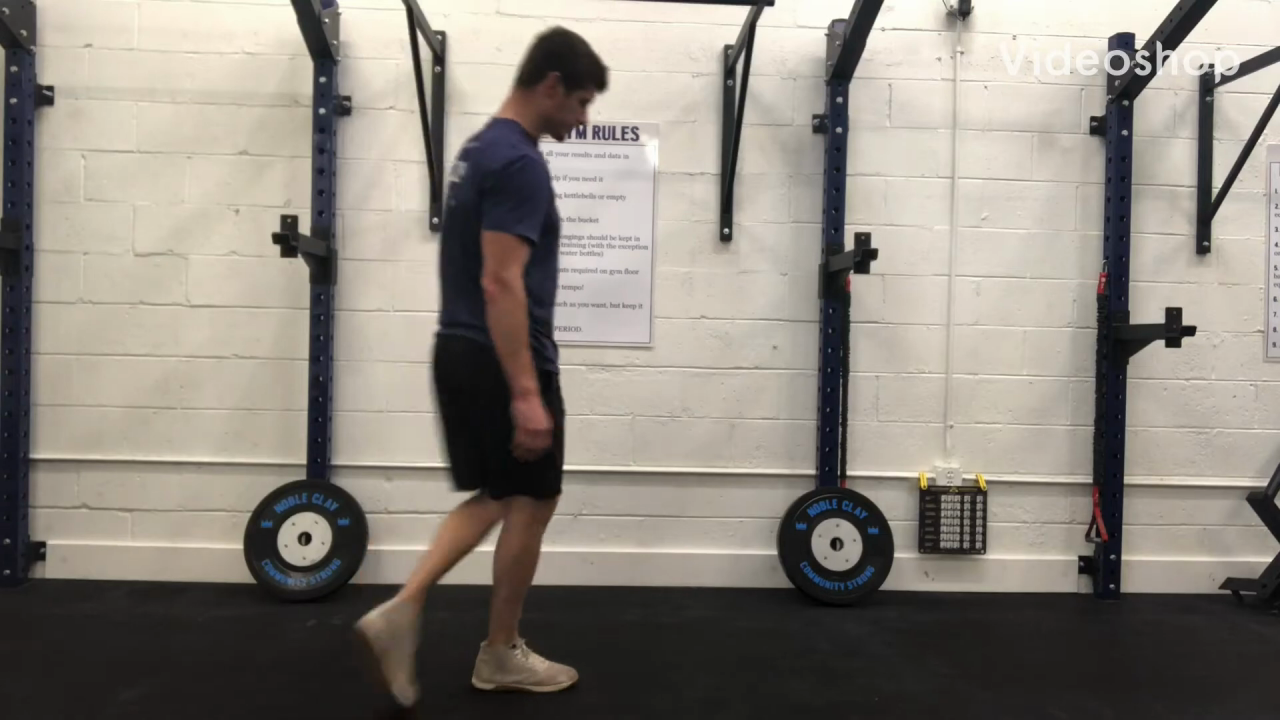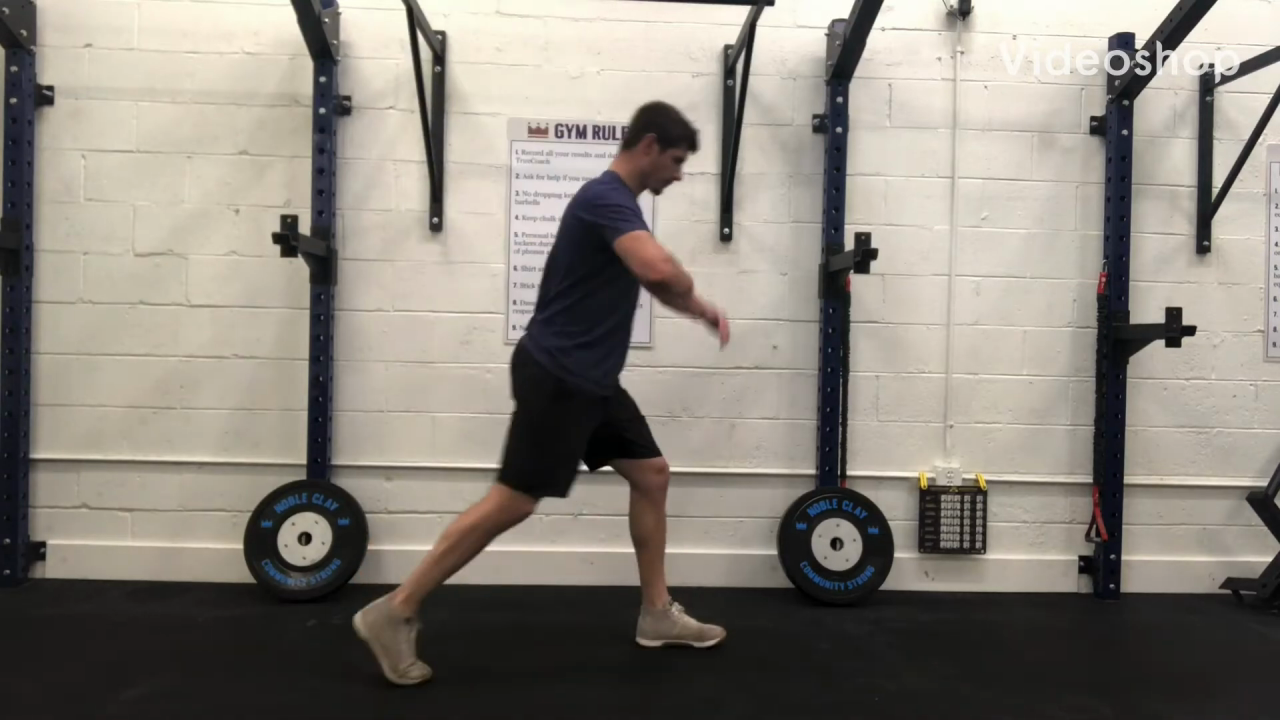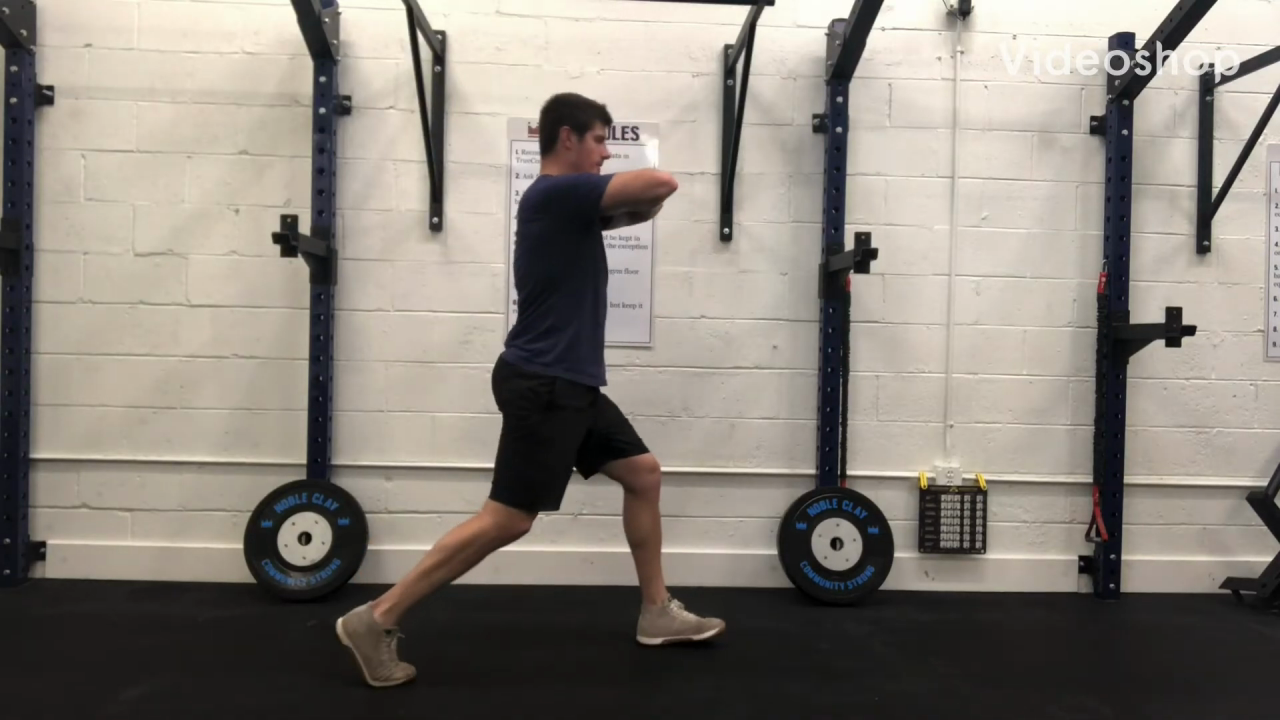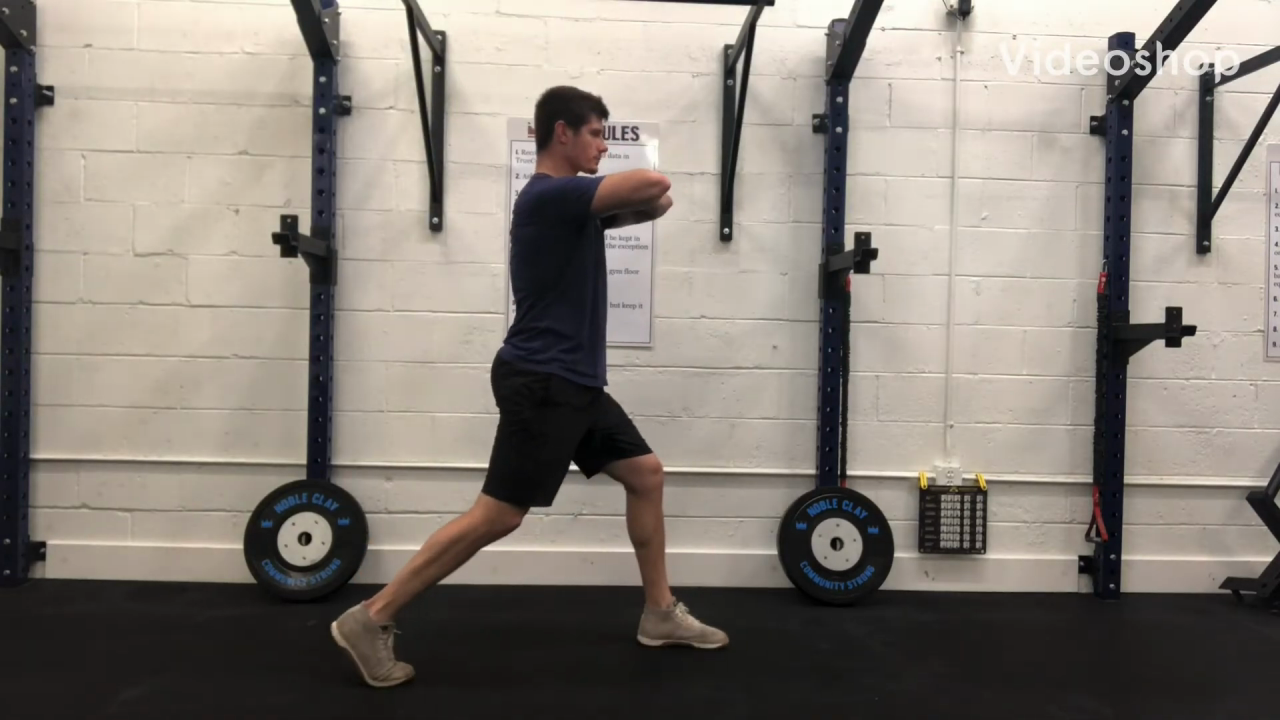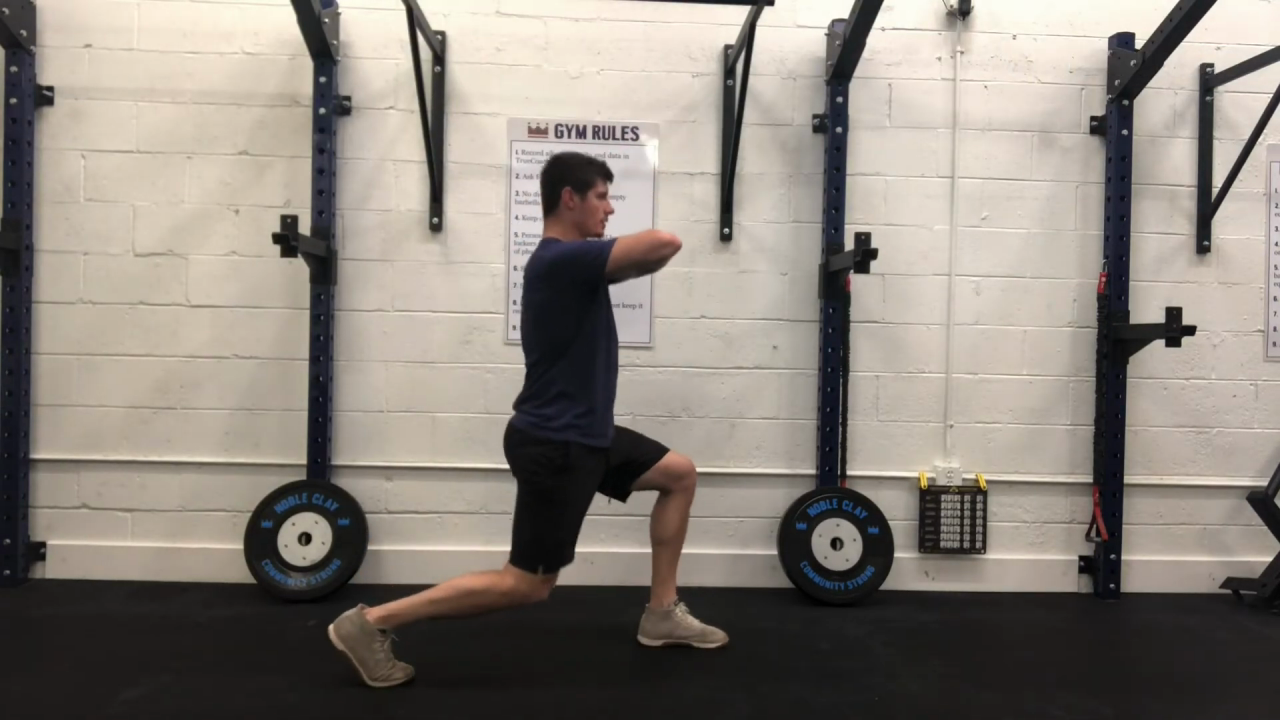
dt=1s
person 1, frame 1
left shoulder: (485, 149)
right shoulder: (517, 162)
right elbow: (501, 285)
right wrist: (527, 392)
left hip: (460, 353)
right hip: (500, 362)
left knee: (492, 498)
right knee: (531, 501)
left ankle: (400, 612)
right ankle: (501, 653)
person 1, frame 2
left shoulder: (620, 202)
right shoulder: (606, 198)
left elbow: (652, 276)
right elbow: (655, 267)
left wrist: (699, 309)
right wrist: (696, 302)
left hip: (592, 377)
right hip: (555, 374)
left knee: (651, 475)
right knee: (512, 502)
left ankle: (657, 613)
right ankle: (392, 614)
person 1, frame 3
left shoulder: (573, 202)
right shoulder: (556, 193)
left elbow: (641, 204)
right elbow: (661, 183)
left wrist: (638, 205)
right wrist: (642, 199)
left hip: (571, 381)
right hip: (540, 383)
left knee: (643, 473)
right knee: (506, 518)
left ankle: (658, 612)
right ankle: (376, 621)
person 1, frame 4
left shoulder: (572, 201)
right shoulder: (549, 196)
left elbow: (653, 202)
right elbow: (653, 183)
left wrist: (648, 203)
right wrist: (647, 199)
left hip: (574, 382)
right hip: (541, 382)
left knee: (647, 475)
right knee: (498, 514)
left ankle: (661, 614)
right ankle: (370, 620)
person 1, frame 5
left shoulder: (570, 260)
right shoulder: (561, 260)
left elbow: (647, 254)
right elbow: (664, 244)
left wrist: (641, 258)
right wrist: (646, 254)
left hip: (583, 435)
right hip: (554, 445)
left knee: (680, 474)
right knee: (526, 584)
left ankle: (662, 613)
right ankle: (371, 623)
